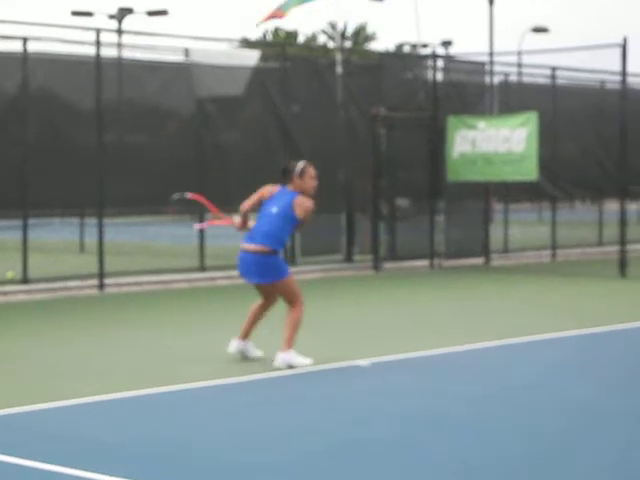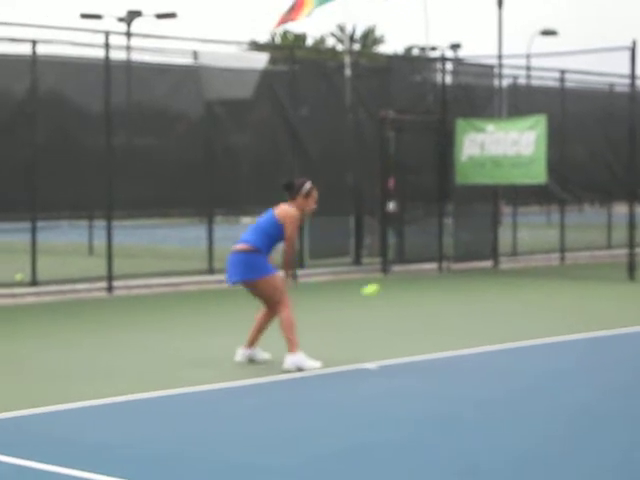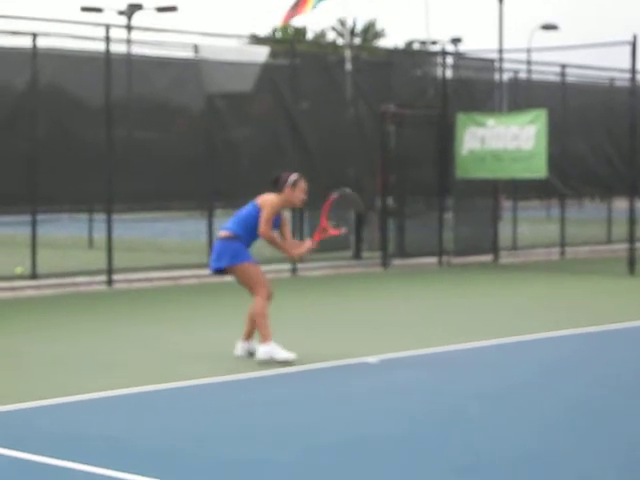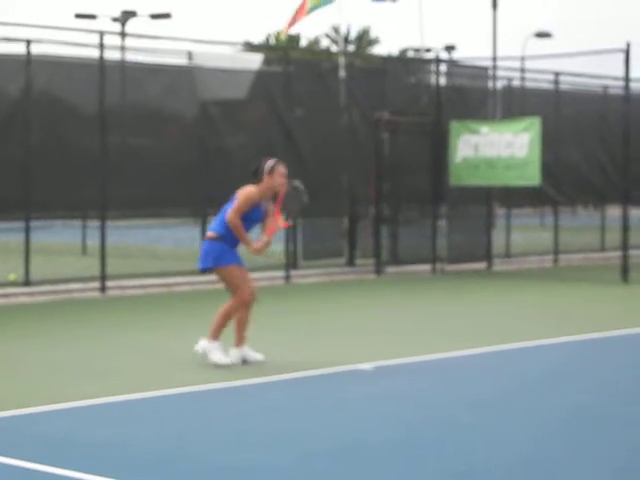
dt=0.2s
person 1, frame 1
left shoulder: (270, 190)
right shoulder: (307, 204)
left elbow: (244, 207)
left wrist: (242, 221)
left hip: (247, 255)
right hip: (266, 258)
left knee: (268, 298)
right knee: (296, 303)
left ankle: (241, 342)
right ankle: (286, 353)
person 1, frame 2
left shoulder: (280, 211)
right shoulder: (292, 212)
right elbow: (290, 248)
left wrist: (277, 275)
right wrist: (287, 271)
left hip: (238, 260)
right hip: (250, 258)
left knee: (273, 305)
right knee: (284, 304)
left ankle: (247, 349)
right ankle: (294, 355)
person 1, frame 3
left shoulder: (281, 216)
right shoulder: (272, 200)
left elbow: (288, 243)
right elbow: (263, 232)
left wrist: (303, 246)
right wrist: (290, 251)
left hip: (233, 248)
right hip: (230, 245)
left knee: (265, 293)
right knee: (261, 293)
left ankle: (246, 342)
right ankle: (267, 345)
person 1, frame 4
left shoulder: (267, 205)
right shoulder: (251, 192)
left elbow: (266, 236)
right elbow: (231, 217)
left wrist: (263, 242)
right wrist: (249, 244)
left hip: (226, 248)
right hip: (218, 245)
left knee: (249, 296)
right knee: (241, 297)
left ankle: (240, 348)
right ankle: (210, 342)
